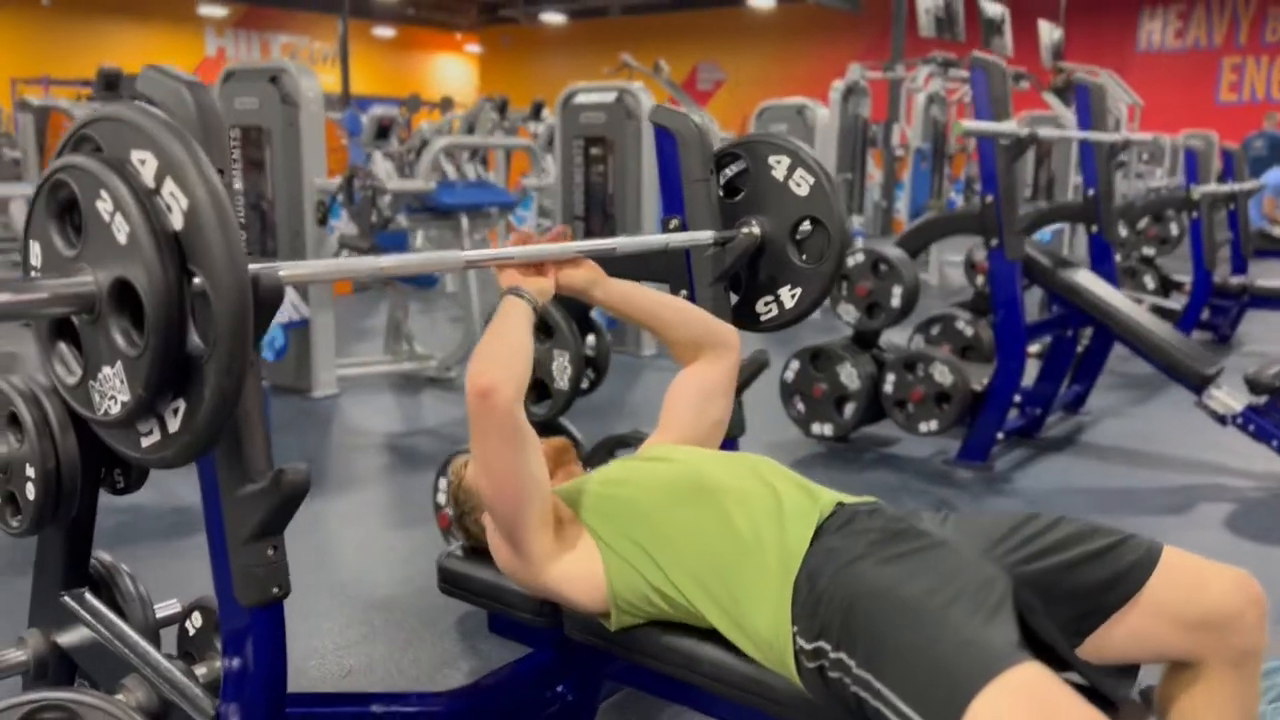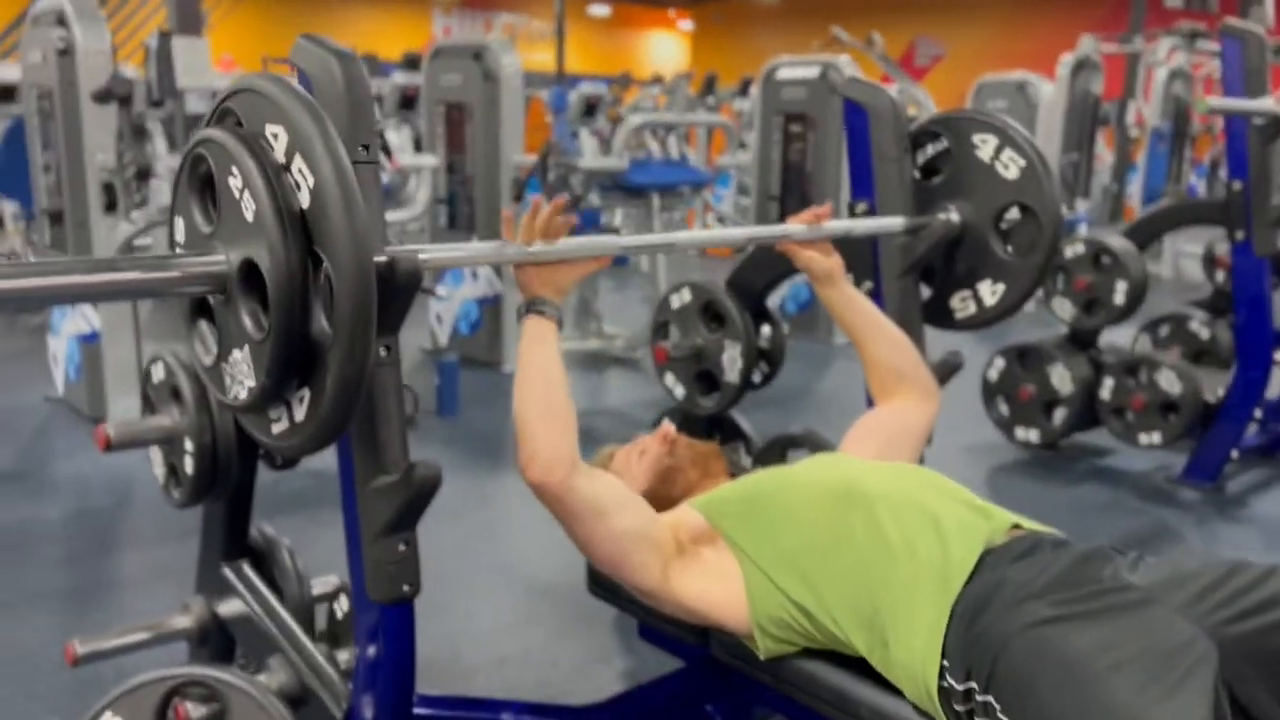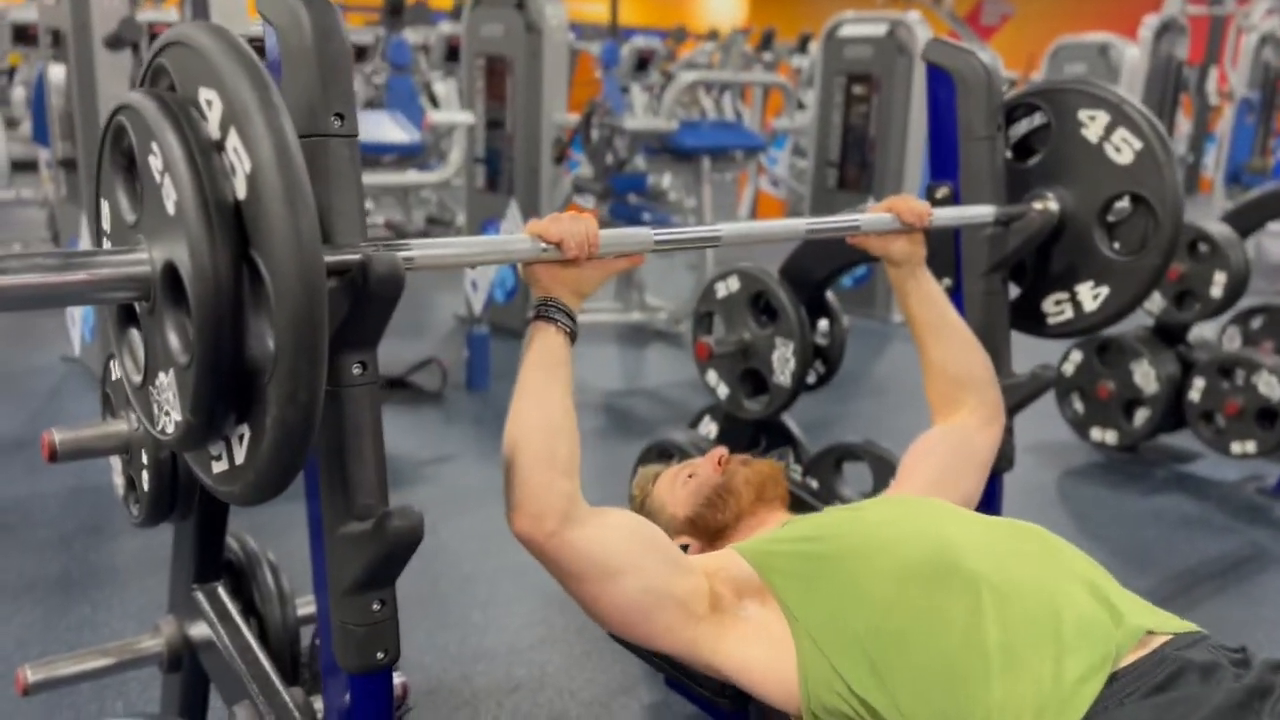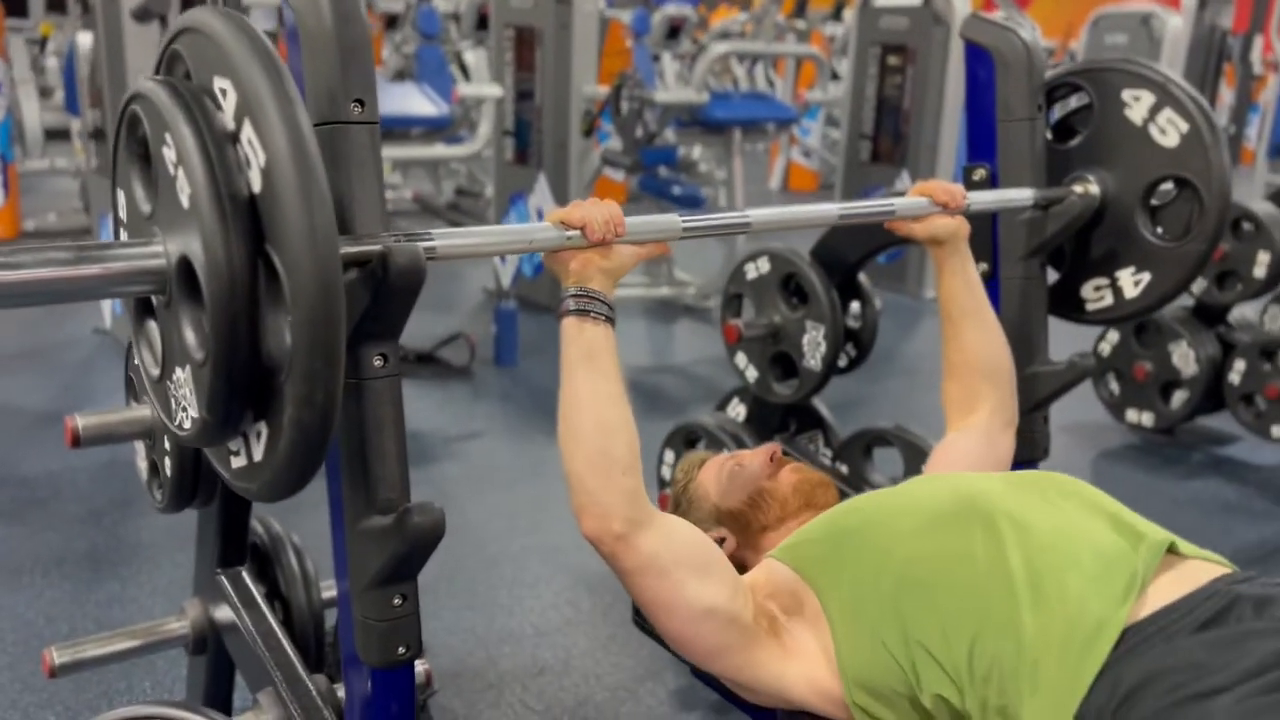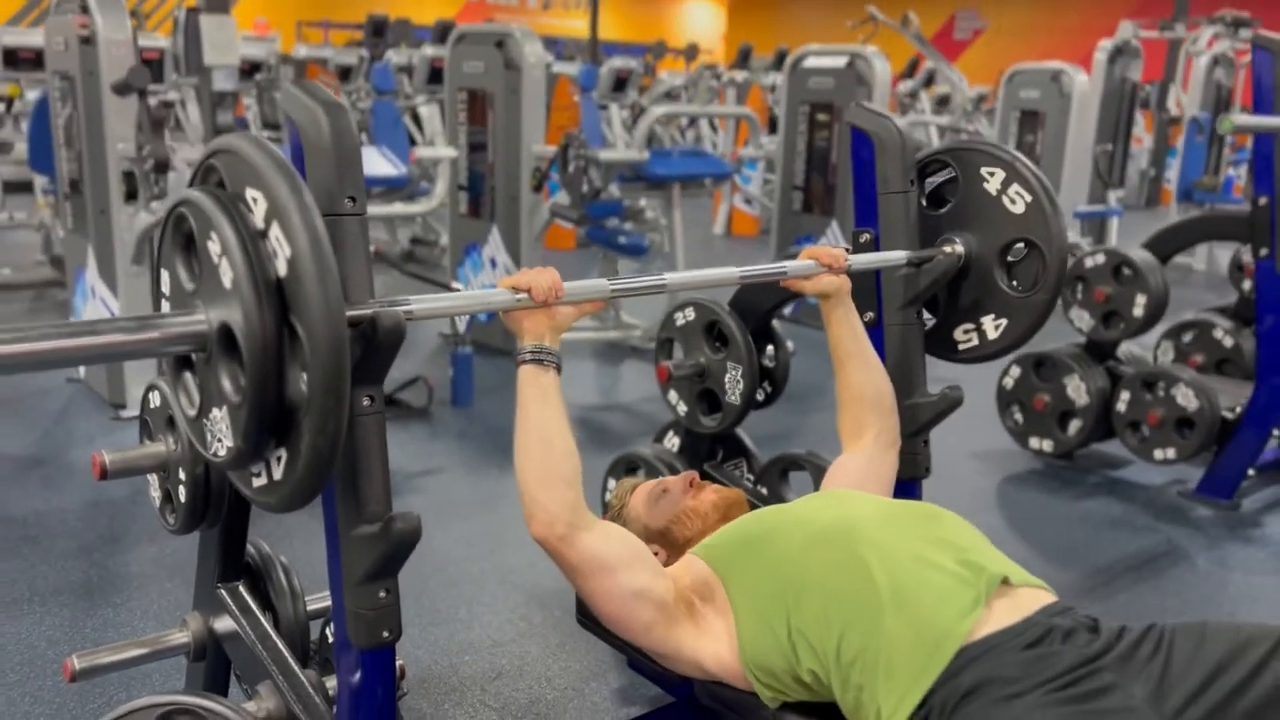
dt=1s
person 1, frame 1
left shoulder: (648, 468)
right shoulder: (541, 541)
left elbow: (717, 349)
right elbow: (490, 392)
left wrist: (599, 287)
right wrist: (521, 297)
left hip: (901, 531)
right hip: (829, 587)
left knee: (1232, 610)
person 1, frame 2
left shoulder: (815, 478)
right shoulder: (684, 549)
left elbow: (912, 394)
right elbow: (551, 467)
left wrist: (830, 282)
right wrist: (541, 306)
person 1, frame 3
left shoulder: (889, 520)
right shoulder: (725, 597)
left elbow: (973, 412)
right elbow: (546, 513)
left wrist: (908, 271)
right wrist: (555, 309)
person 1, frame 4
left shoulder: (913, 518)
right shoulder: (778, 619)
left elbow: (986, 413)
right elbow: (615, 518)
left wrist: (951, 252)
right wrist: (588, 297)
person 1, frame 5
left shoulder: (814, 522)
right shoulder: (690, 603)
left elbow: (874, 434)
right elbow: (558, 522)
left wrist: (837, 304)
right wrist: (538, 348)
